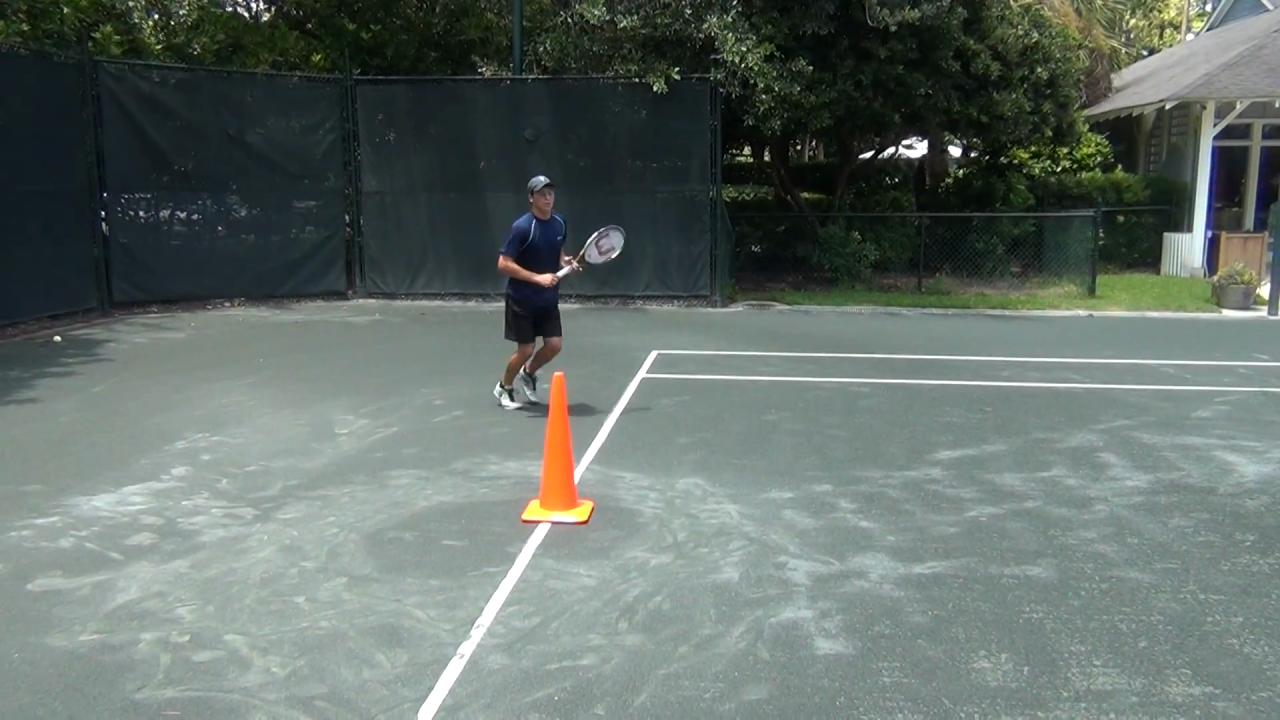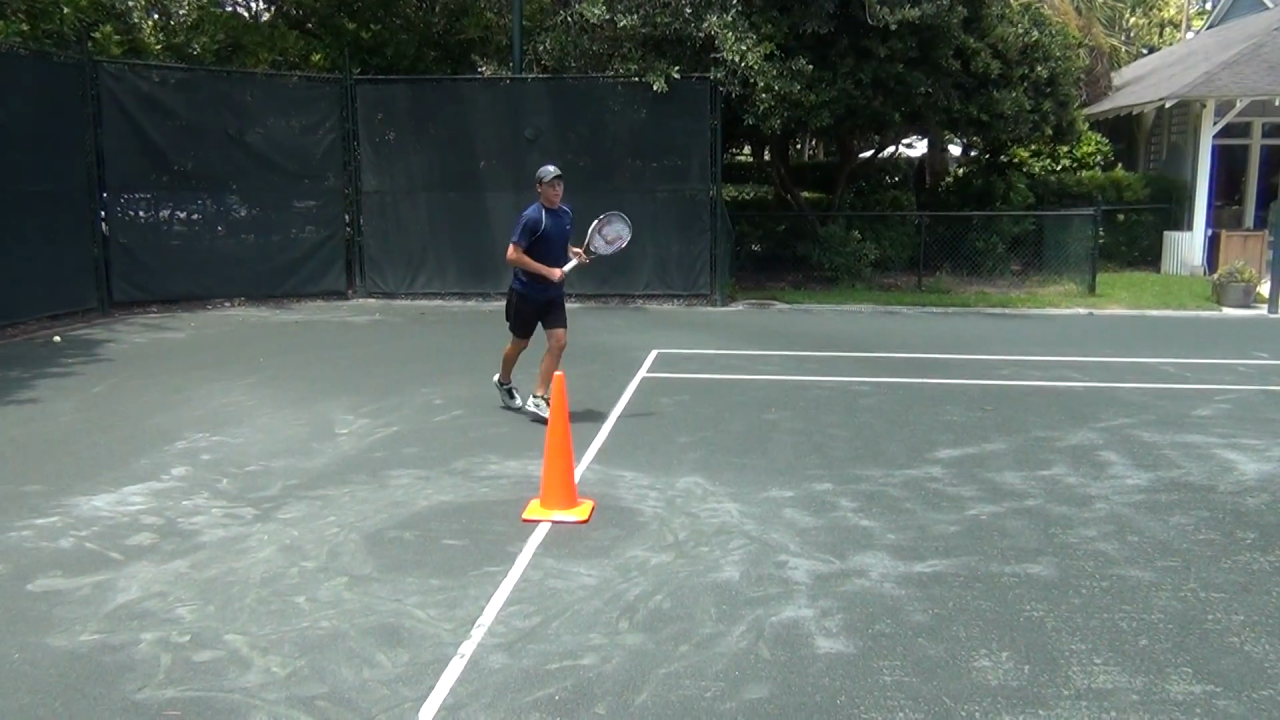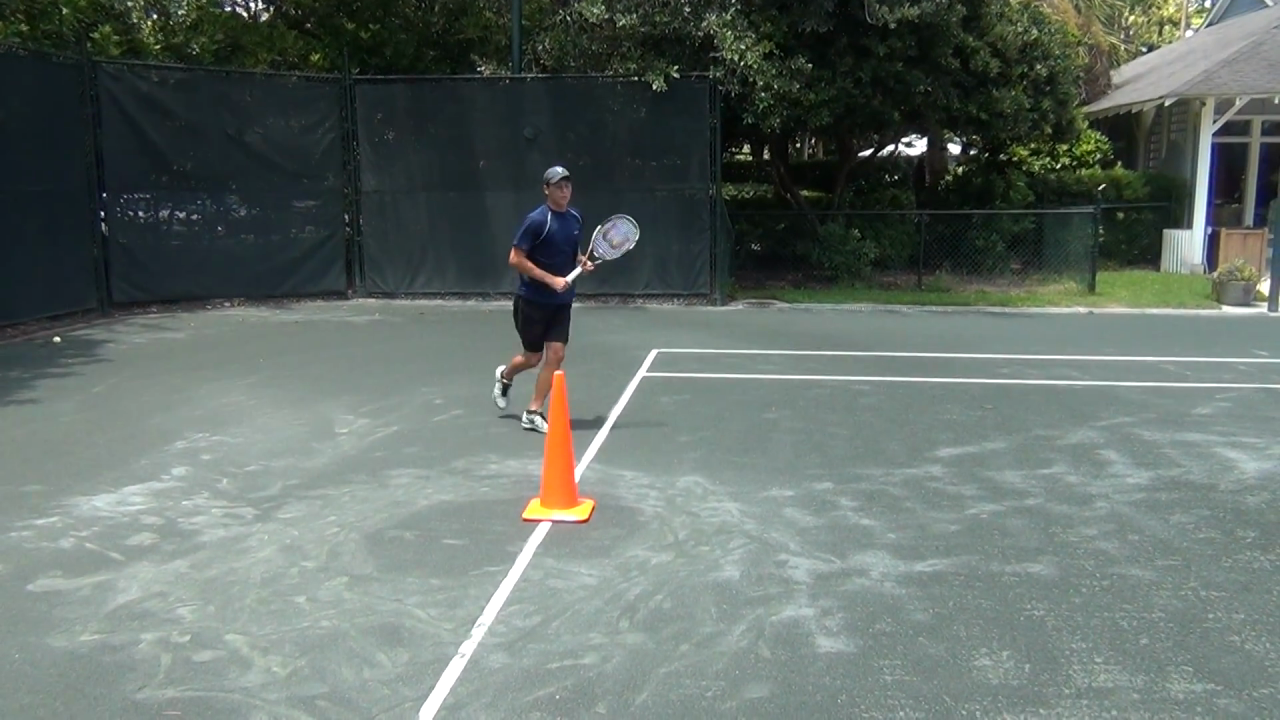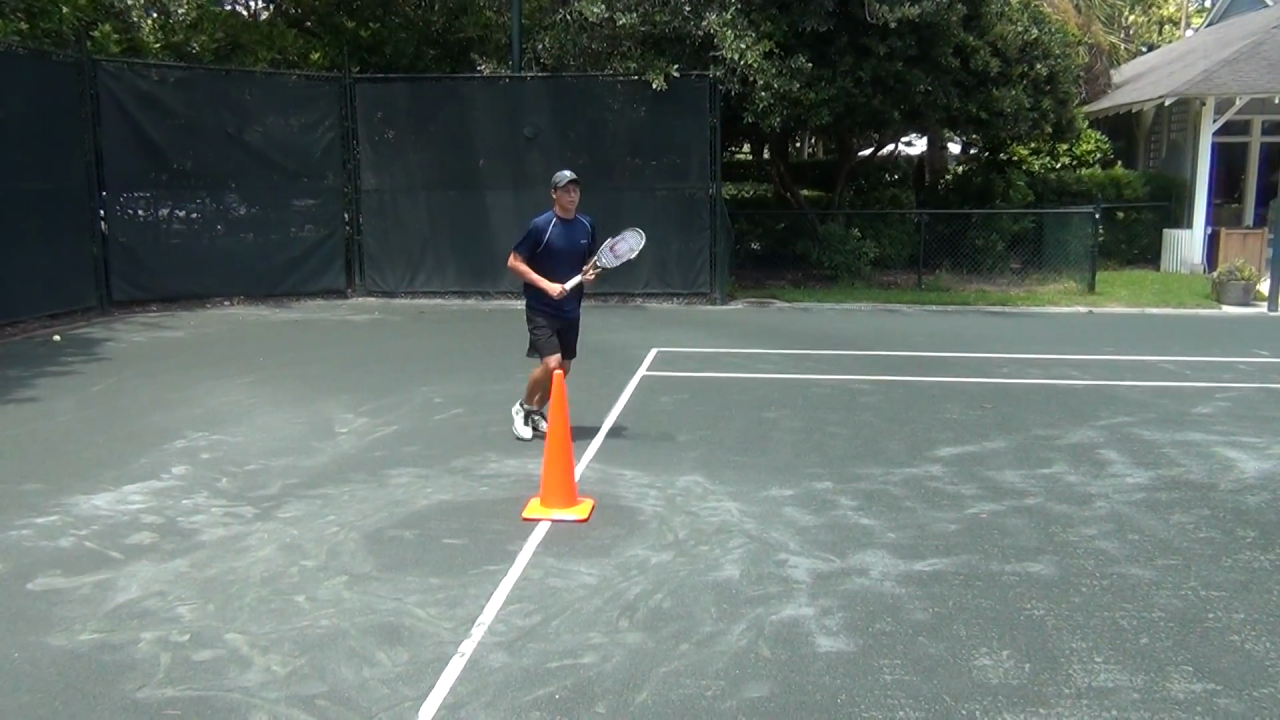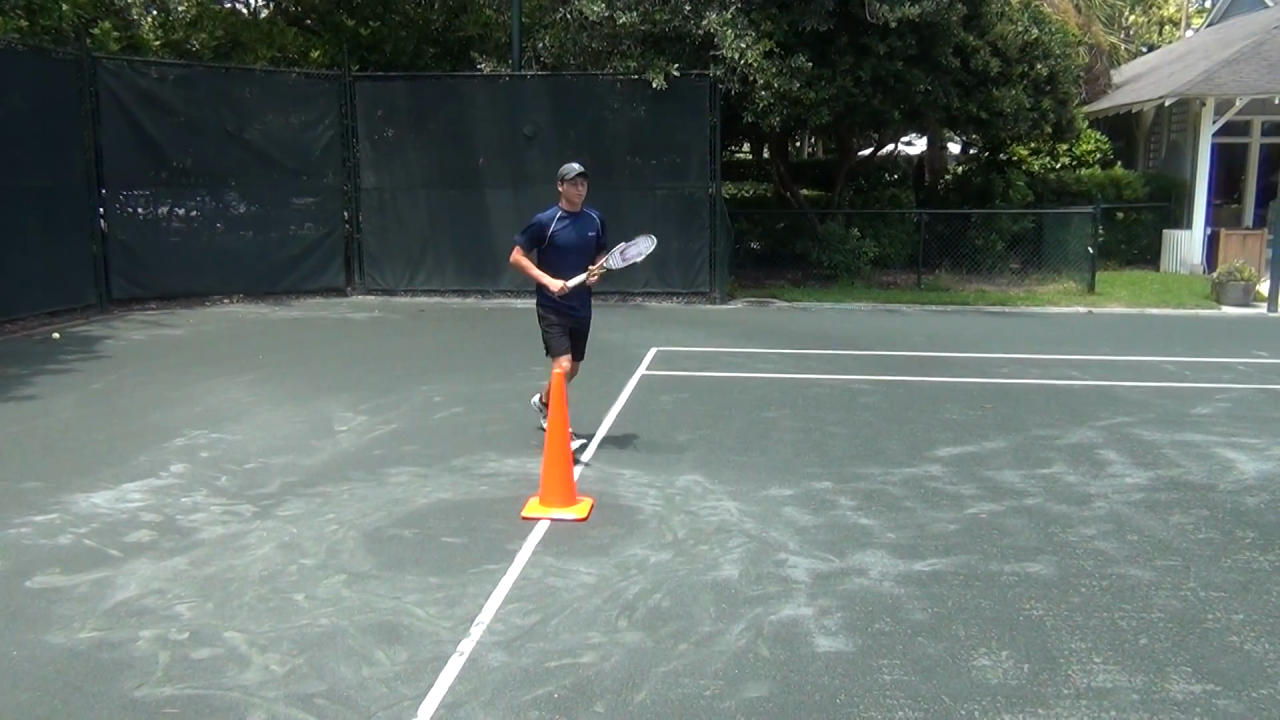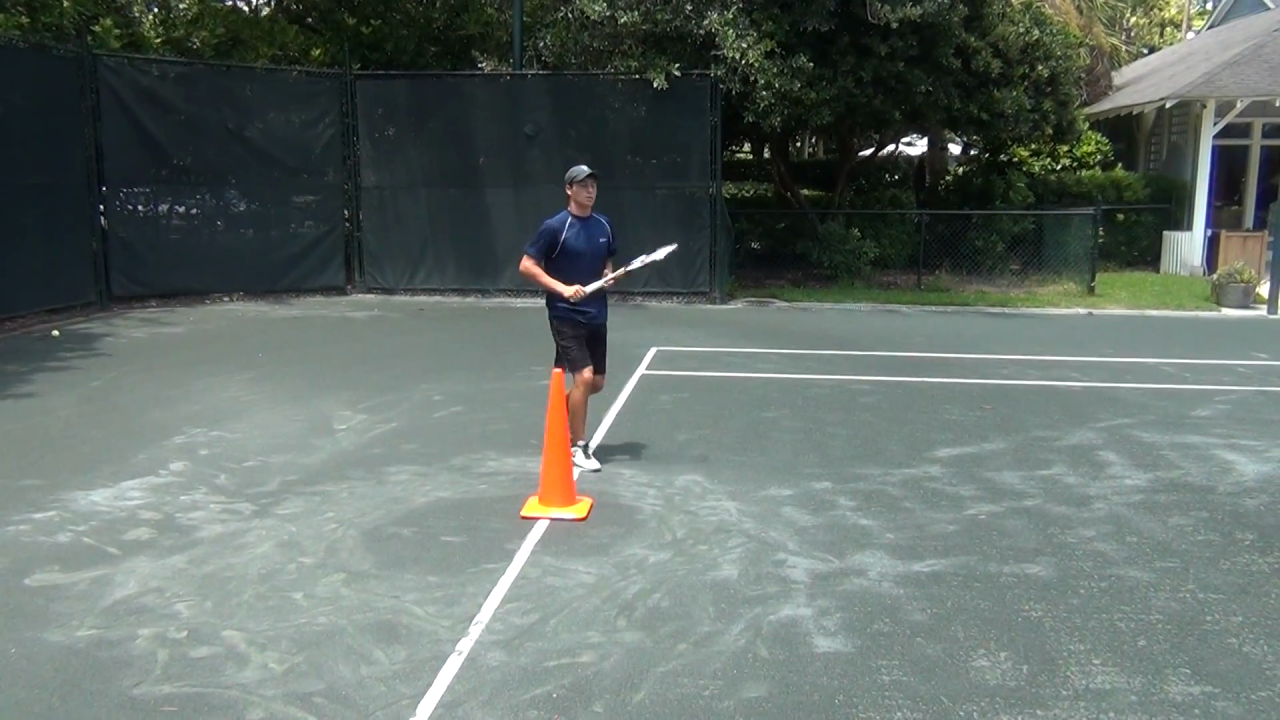
dt=0.1s
person 1, frame 1
left shoulder: (559, 223)
right shoulder: (521, 227)
right elbow: (504, 264)
left wrist: (564, 260)
right wrist: (537, 278)
left hip: (548, 298)
right hip: (521, 298)
left knee: (554, 345)
right knee: (526, 349)
left ankle: (528, 374)
right ankle: (505, 388)
person 1, frame 2
left shoulder: (566, 214)
right shoulder: (532, 217)
right elbow: (513, 255)
left wrist: (572, 252)
right wrist: (548, 271)
left hip: (553, 293)
right hip: (526, 291)
left knee: (559, 342)
right knee: (519, 343)
left ankle: (538, 399)
right ankle: (504, 381)
person 1, frame 3
left shoulder: (575, 218)
right shoulder: (536, 220)
right elbow: (515, 259)
left wrist: (582, 260)
right wrist: (550, 279)
left hip: (562, 300)
right hip: (532, 299)
left knee: (557, 355)
right knee: (532, 357)
left ankle: (534, 413)
right ankle: (504, 376)
person 1, frame 4
left shoulder: (586, 226)
right shoulder: (540, 226)
right elbow: (514, 263)
left wrist: (587, 273)
right wrist: (546, 285)
left hip: (570, 311)
right hip: (541, 310)
left knee: (563, 369)
right knee: (551, 365)
left ankle: (535, 412)
right ankle: (523, 407)
person 1, frame 5
left shoulder: (596, 220)
right shoulder: (544, 221)
right elbow: (516, 256)
right wrist: (547, 281)
left hip: (581, 308)
right hip: (552, 307)
left knee: (571, 370)
right knee: (563, 366)
left ankle: (543, 401)
person 1, frame 6
left shoulder: (604, 225)
right shoulder: (554, 227)
right elbow: (527, 267)
left wrist: (608, 276)
right wrist: (561, 288)
left hip: (596, 316)
right hip: (567, 317)
left knee: (597, 382)
right knee: (583, 378)
left ankle: (564, 418)
right ankle: (577, 446)
